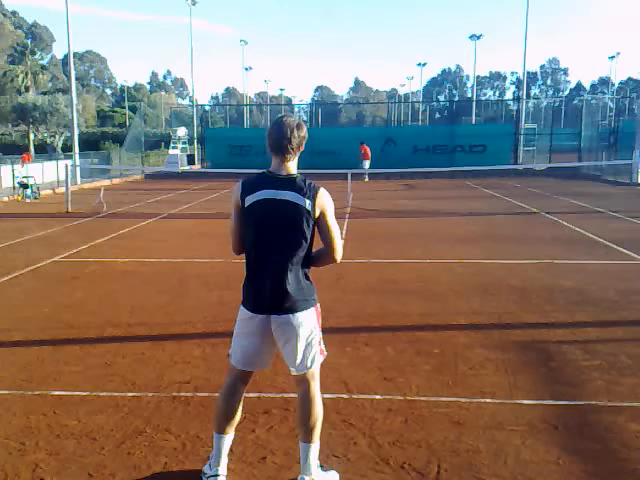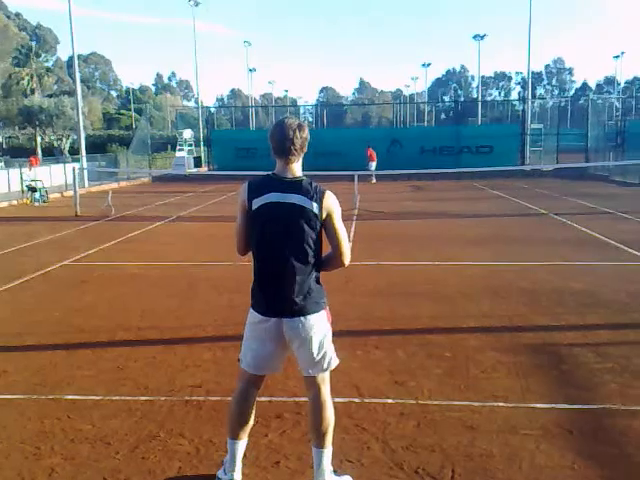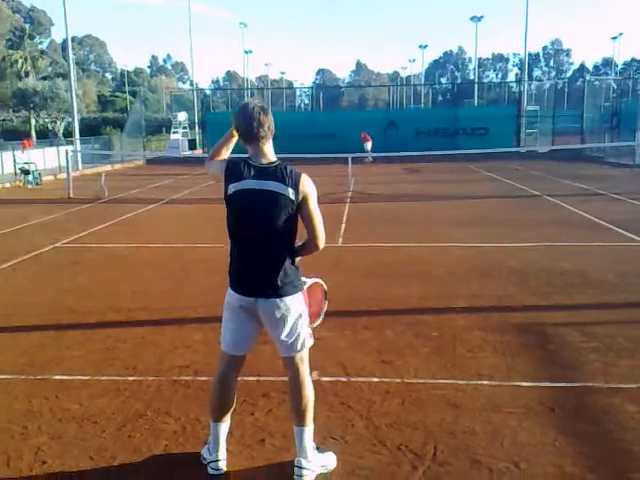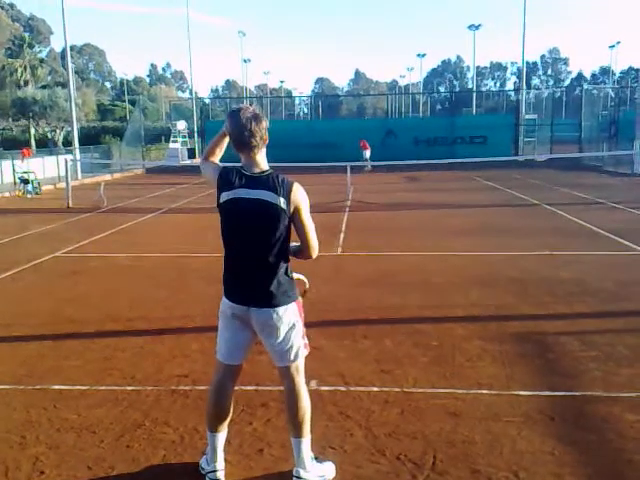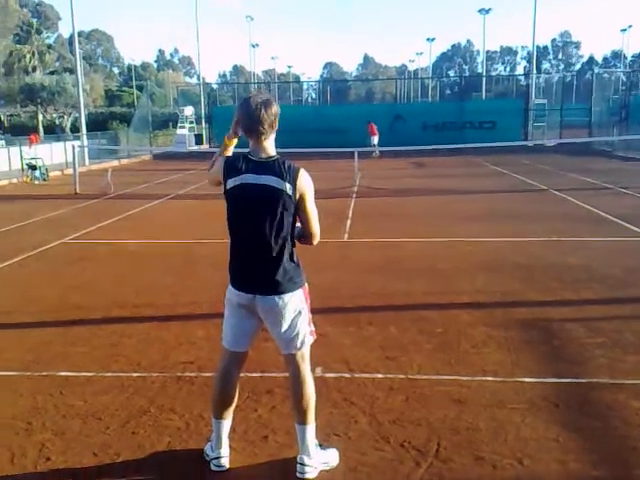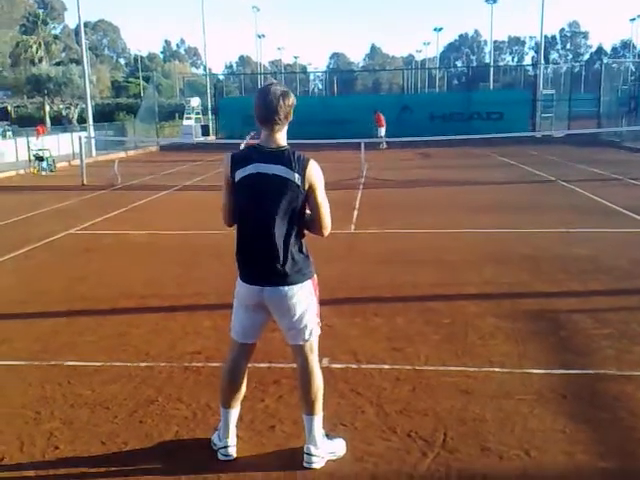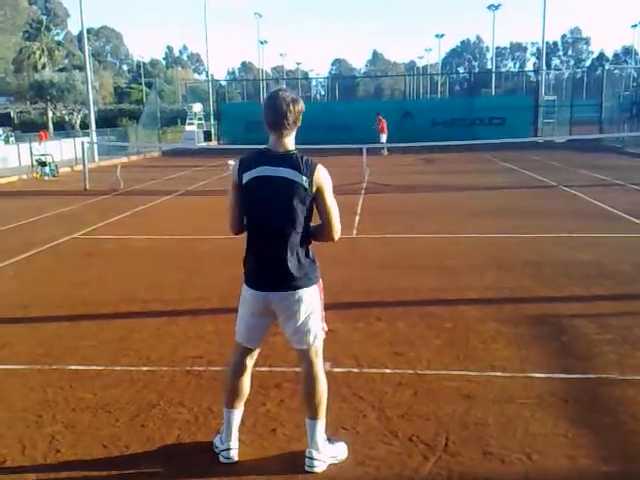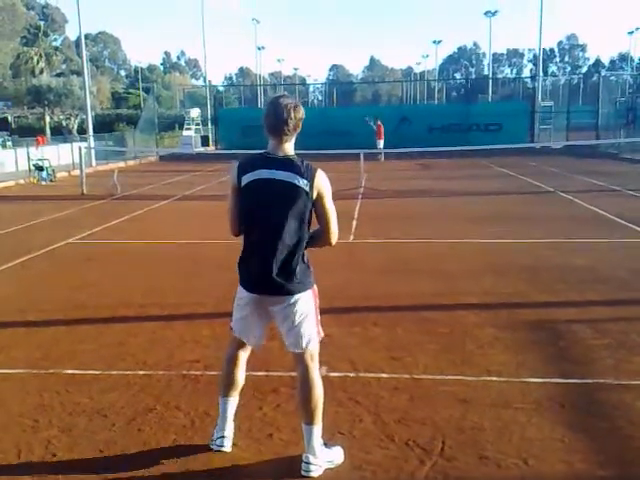
dt=0.2s
person 1, frame 1
left shoulder: (244, 189)
right shoulder: (317, 195)
left elbow: (237, 247)
right elbow: (333, 255)
left hip: (254, 304)
right hip: (297, 305)
left knee: (235, 380)
right knee: (308, 384)
person 1, frame 2
left shoulder: (252, 192)
right shoulder: (324, 198)
left elbow: (242, 248)
right elbow: (342, 259)
left hip: (264, 308)
right hip: (308, 310)
left knee: (248, 385)
right knee: (320, 389)
person 1, frame 3
left shoulder: (231, 172)
right shoulder: (299, 181)
left elbow: (211, 158)
right elbow: (317, 243)
left wrist: (235, 126)
left hip: (241, 290)
right hip: (283, 291)
left knee: (228, 366)
right knee: (298, 369)
person 1, frame 4
left shoulder: (223, 180)
right shoulder: (291, 191)
left elbow: (205, 161)
right elbow: (311, 251)
left wrist: (228, 127)
left hip: (235, 300)
right hip: (278, 301)
left knee: (224, 376)
right knee: (294, 379)
person 1, frame 5
left shoulder: (229, 168)
right shoulder: (297, 176)
left elbow: (211, 173)
right elbow: (311, 237)
left wrist: (231, 133)
left hip: (241, 286)
right hip: (284, 287)
left knee: (230, 363)
right knee: (299, 365)
left ankle: (218, 448)
person 1, frame 6
left shoulder: (236, 163)
right shoulder: (306, 168)
left elbow: (228, 218)
right elbow: (322, 227)
left hip: (250, 277)
right hip: (293, 278)
left knee: (239, 354)
right knee: (307, 356)
left ankle: (226, 438)
right ankle: (315, 445)
person 1, frame 7
left shoulder: (243, 167)
right shoulder: (315, 172)
left elbow: (235, 227)
right elbow: (332, 233)
left hip: (257, 281)
right hip: (299, 282)
left knee: (243, 357)
right knee: (312, 360)
left ankle: (228, 440)
right ankle: (317, 449)
person 1, frame 8
left shoulder: (242, 170)
right shoulder: (314, 177)
left elbow: (235, 227)
right elbow: (330, 237)
left hip: (252, 283)
right hip: (294, 286)
left knee: (238, 349)
right knee: (308, 363)
left ankle: (223, 431)
